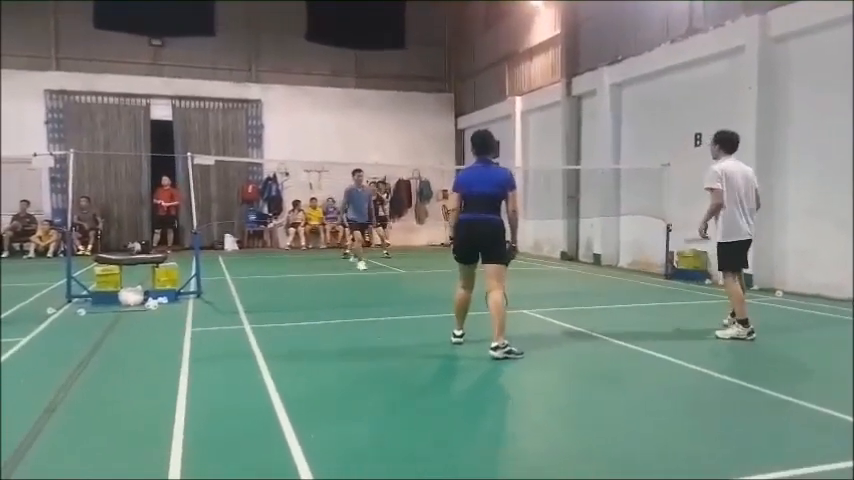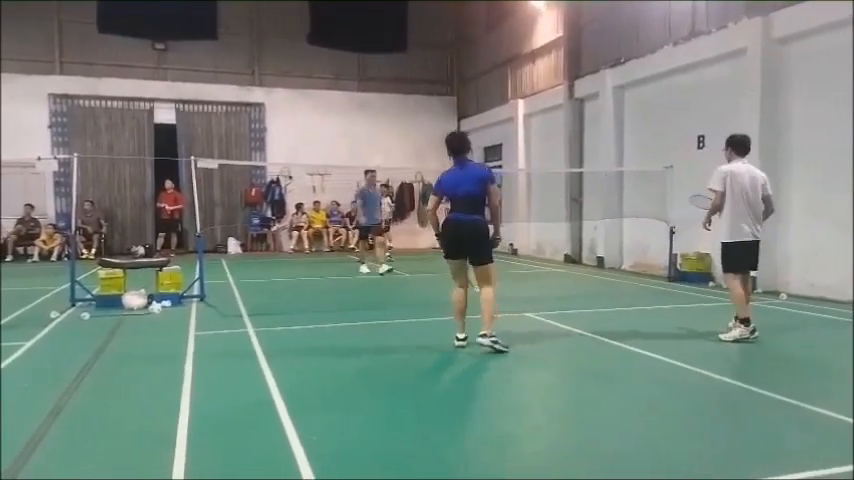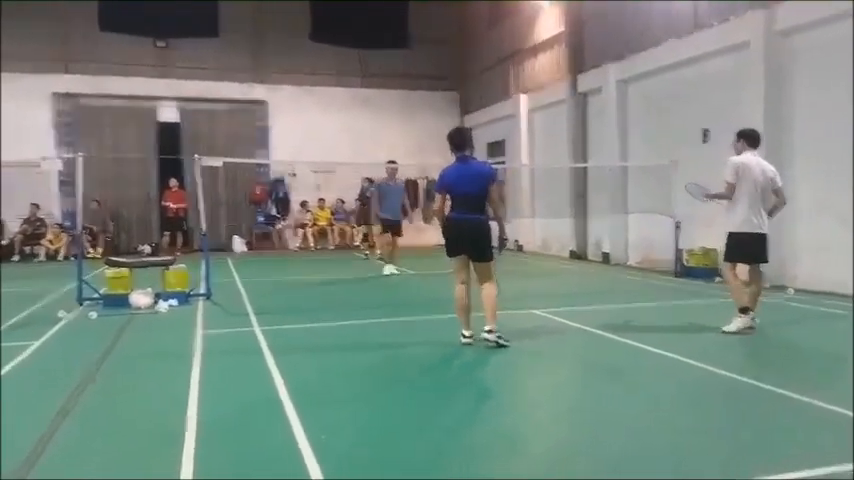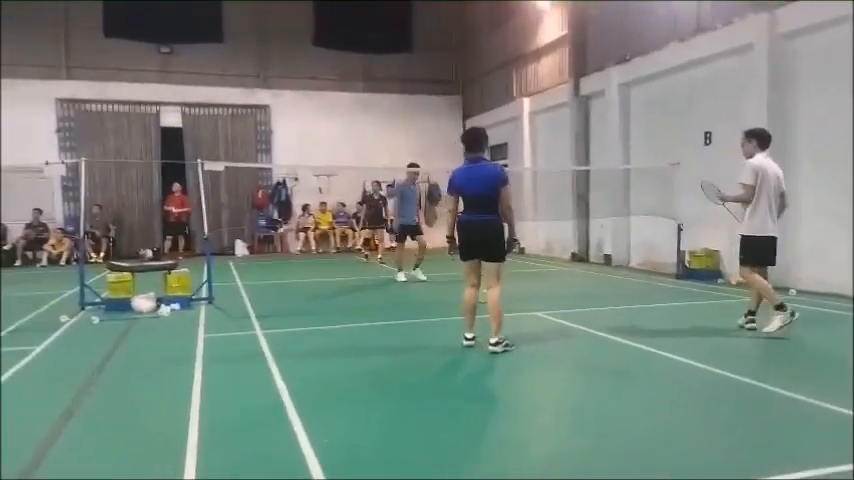
dt=0.5s
person 1, frame 1
left shoulder: (462, 175)
right shoulder: (505, 175)
left elbow: (454, 209)
right elbow: (512, 211)
left wrist: (454, 238)
right wrist: (513, 241)
left hip: (466, 230)
right hip: (492, 230)
left knee: (464, 285)
right knee: (495, 289)
left ankle: (458, 331)
right ankle: (498, 344)
person 1, frame 2
left shoulder: (445, 178)
right shoulder: (484, 172)
left elbow: (431, 209)
right elbow: (494, 205)
left wrist: (439, 234)
right wrist: (496, 232)
left hip: (453, 230)
right hip: (477, 229)
left knee: (459, 284)
right knee: (486, 284)
left ankle: (461, 334)
right ankle: (486, 333)
person 1, frame 3
left shoulder: (446, 174)
right shoulder: (486, 169)
left elbow: (438, 209)
right elbow: (495, 204)
left wrist: (447, 230)
right wrist: (502, 231)
left hip: (455, 227)
right hip: (478, 227)
left knee: (461, 281)
right knee: (487, 281)
left ankle: (466, 332)
right ankle: (490, 328)
person 1, frame 4
left shoulder: (457, 174)
right shoulder: (497, 171)
left elbow: (452, 210)
right elbow: (506, 207)
left wrist: (450, 237)
right wrist: (512, 234)
left hip: (467, 229)
right hip: (491, 229)
left knee: (471, 284)
right knee: (493, 285)
left ankle: (468, 334)
right ankle: (496, 339)
person 2, frame 1
left shoulder: (717, 169)
right shoulder: (748, 170)
left elbow: (718, 202)
right elbow: (757, 204)
left wrist: (704, 221)
left hip: (729, 232)
right hip: (746, 231)
left knee: (729, 277)
right knee: (737, 275)
left ankle: (744, 326)
right ankle: (736, 315)
person 2, frame 2
left shoulder: (724, 171)
right shoulder: (759, 175)
left elbow: (717, 203)
right elbow: (770, 207)
left wrist: (707, 217)
left hip: (733, 235)
right hip: (752, 235)
left knee: (732, 279)
right knee: (744, 277)
left ankle: (745, 325)
right ankle: (741, 322)
person 2, frame 3
left shoulder: (736, 162)
right shoulder: (768, 168)
left elbow: (729, 193)
right elbow: (781, 200)
left wrist: (712, 195)
left hip: (740, 227)
right hip: (760, 228)
left knee: (728, 268)
right knee: (755, 271)
left ankle: (744, 314)
right ankle: (749, 315)
person 2, frame 4
left shoulder: (752, 164)
right shoulder: (775, 168)
left elbow: (748, 196)
right elbow: (783, 202)
left wrist: (727, 198)
left hip: (754, 228)
right hip: (770, 229)
left knee: (747, 272)
right knee: (759, 273)
left ankle: (782, 310)
right ankle: (751, 315)
